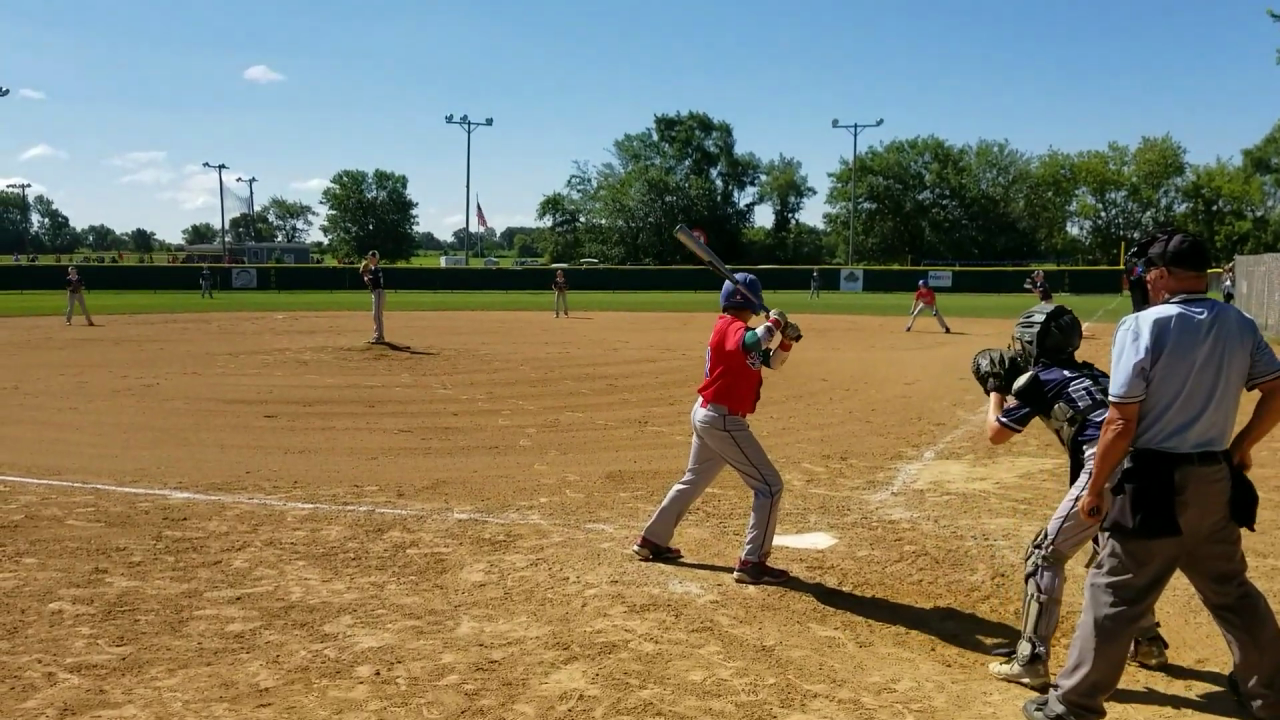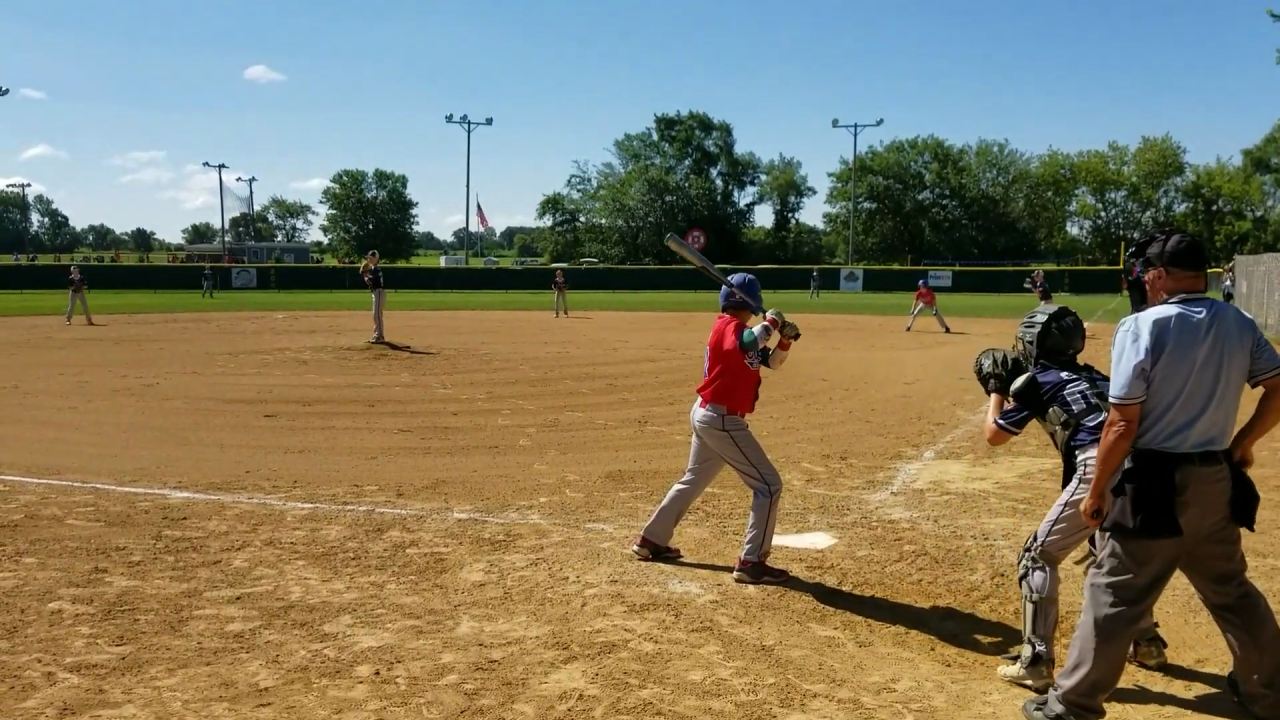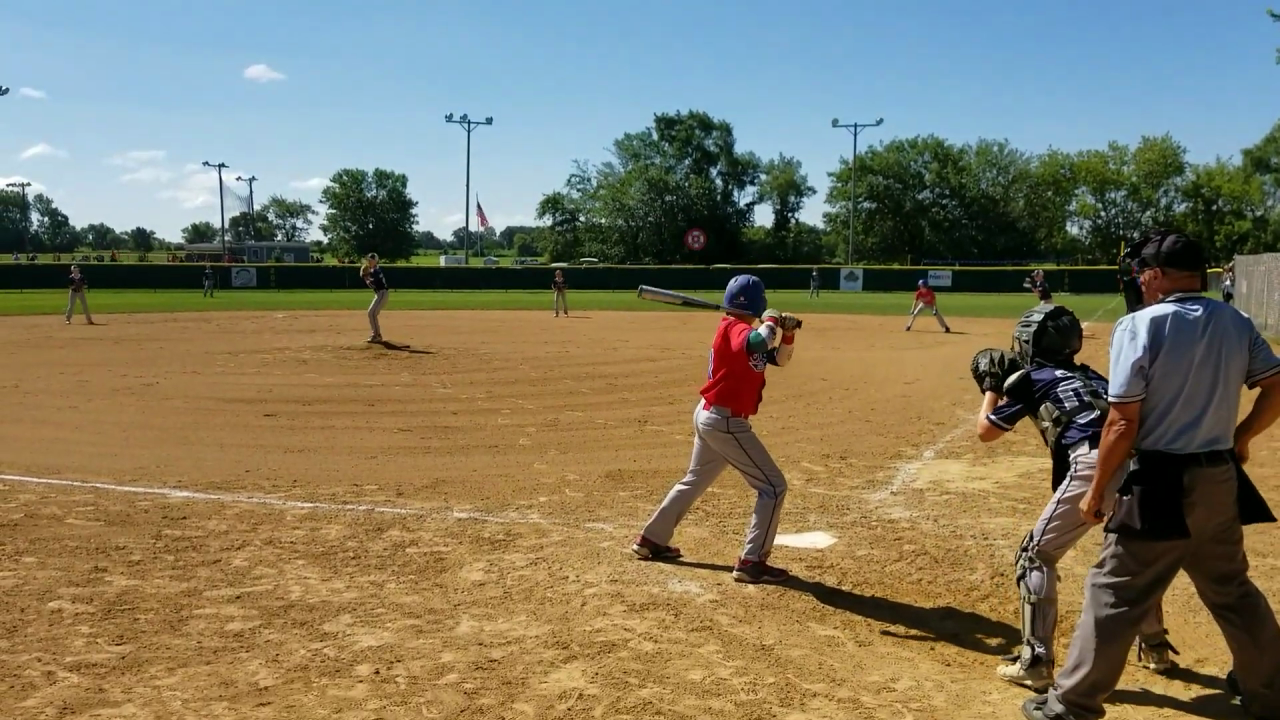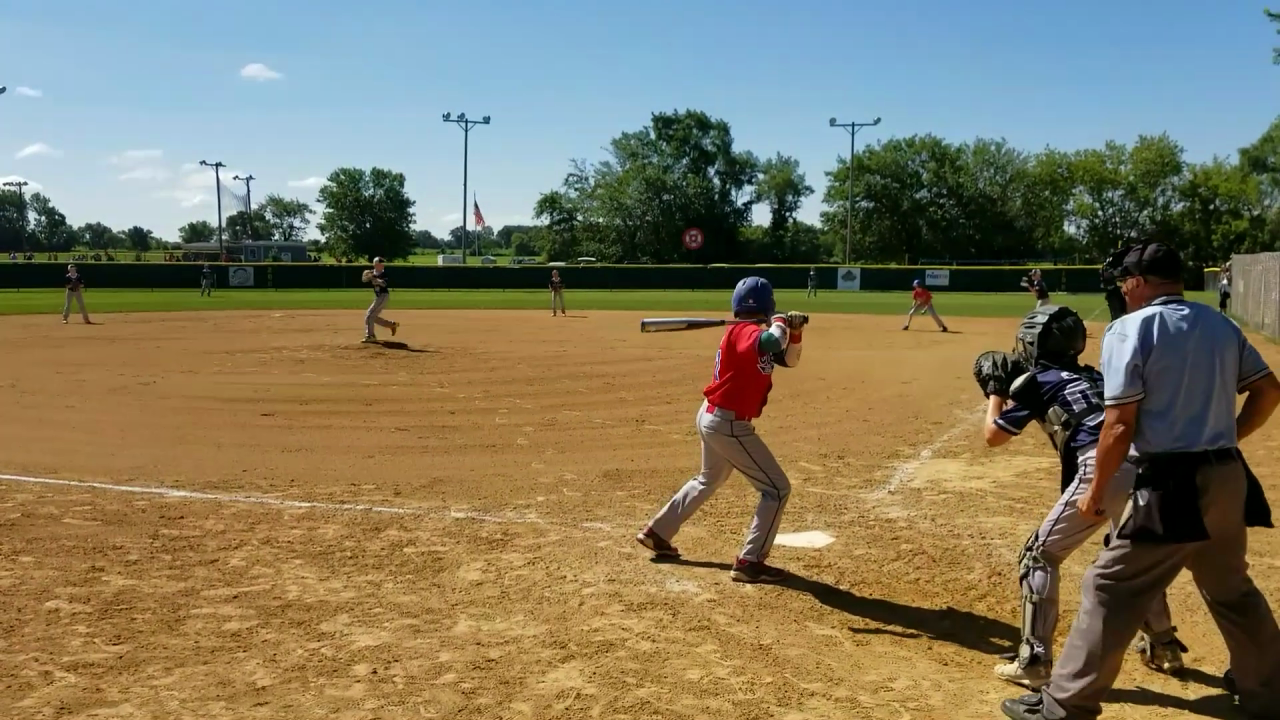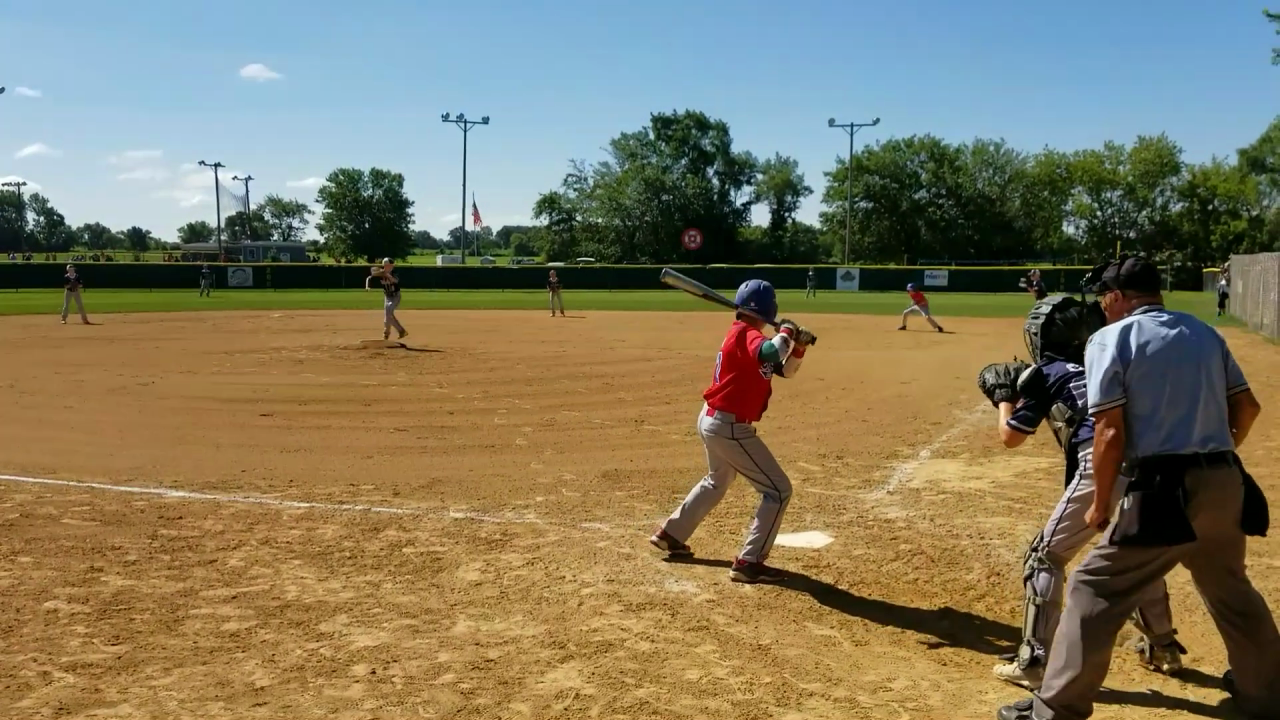
dt=0.2s
person 1, frame 1
left shoulder: (1143, 326)
right shoulder: (1240, 326)
left elbow: (1121, 423)
left wrist: (1094, 489)
left hip: (1154, 483)
right hip: (1216, 481)
left knee: (1112, 595)
right knee: (1231, 591)
person 1, frame 2
left shoulder: (1142, 327)
right shoulder: (1240, 325)
left elbow: (1122, 425)
left wrist: (1096, 490)
left hip: (1155, 484)
right hip: (1217, 481)
left knee: (1112, 595)
right knee: (1231, 590)
person 1, frame 3
left shoulder: (1140, 326)
right shoulder: (1236, 322)
left elbow: (1123, 424)
left wrist: (1097, 490)
left hip: (1162, 484)
right hip: (1221, 480)
left knee: (1113, 594)
right knee: (1232, 590)
person 1, frame 4
left shoulder: (1131, 329)
right shoulder: (1220, 324)
left elbow: (1121, 424)
left wrist: (1096, 489)
left hip: (1171, 486)
right hip: (1228, 478)
left knee: (1111, 592)
right knee: (1232, 590)
person 1, frame 5
left shoulder: (1110, 340)
right shoulder: (1204, 332)
left elbow: (1111, 432)
left wrist: (1100, 503)
left hip: (1164, 490)
right hip: (1226, 484)
left knee: (1094, 592)
right knee: (1232, 593)
person 2, frame 1
left shoulder: (1038, 380)
right shoulder: (1092, 374)
left elbow: (996, 433)
left wrist: (996, 388)
left knee: (1046, 555)
left ankle: (1032, 659)
right ankle: (1147, 642)
person 2, frame 2
left shoulder: (1036, 382)
right shoulder: (1094, 377)
left elbow: (994, 436)
left wrist: (997, 389)
left hip: (1100, 469)
left knee: (1039, 556)
left ankle: (1036, 660)
right ankle: (1146, 643)
person 2, frame 3
left shoulder: (1030, 380)
right shoulder: (1089, 376)
left elbow: (986, 431)
left wrist: (991, 387)
left hip: (1093, 467)
left knee: (1036, 555)
left ankle: (1036, 661)
right ankle: (1155, 645)
person 2, frame 4
left shoulder: (1036, 382)
right shoulder: (1094, 376)
left elbow: (993, 435)
left wrist: (996, 391)
left knee: (1039, 556)
left ankle: (1035, 660)
right ankle: (1163, 645)
person 2, frame 5
left shoulder: (1043, 374)
left elbow: (1011, 436)
left wrist: (1003, 400)
left knee: (1044, 557)
left ankle: (1034, 661)
right ankle: (1163, 646)
person 3, frame 1
left shoulder: (732, 328)
right shoulder: (731, 326)
left elbow: (772, 362)
right elbow: (754, 341)
left wrist: (786, 340)
right wrist: (775, 322)
left hip: (707, 414)
right hip: (722, 419)
left knee: (693, 481)
right knee: (769, 486)
left ankle: (651, 540)
right ankle: (751, 562)
person 3, frame 2
left shoulder: (733, 329)
right shoulder: (729, 326)
left elbow: (772, 361)
right elbow: (751, 341)
left wrist: (785, 339)
right wrist: (771, 321)
left hip: (706, 414)
right hip: (721, 419)
left knee: (692, 481)
right knee: (768, 486)
left ankle: (651, 540)
right ankle: (751, 562)
person 3, frame 3
left shoulder: (737, 330)
right shoulder: (736, 328)
left elbow: (780, 358)
right elbow: (760, 341)
left wrist: (786, 333)
right wrist: (772, 321)
left hip: (708, 415)
right hip: (725, 422)
left knee: (694, 481)
right knee: (773, 486)
left ankle: (651, 538)
right ankle: (751, 562)
person 3, frame 4
left shoulder: (745, 334)
right shoulder: (744, 331)
left elbow: (789, 359)
right elbow: (771, 342)
left wrist: (793, 331)
right wrist: (780, 323)
left hip: (711, 418)
right hip: (728, 425)
left knee: (707, 481)
right knee: (778, 489)
left ankle: (657, 532)
right ankle: (749, 562)
person 3, frame 5
left shoulder: (744, 335)
right shoulder: (746, 335)
left elbow: (785, 370)
right elbow: (770, 354)
left wrist: (798, 347)
right wrist: (787, 333)
left hip: (712, 419)
right hip: (729, 427)
left knee: (717, 482)
right knee: (778, 490)
left ankle: (670, 534)
right ankle: (749, 563)
